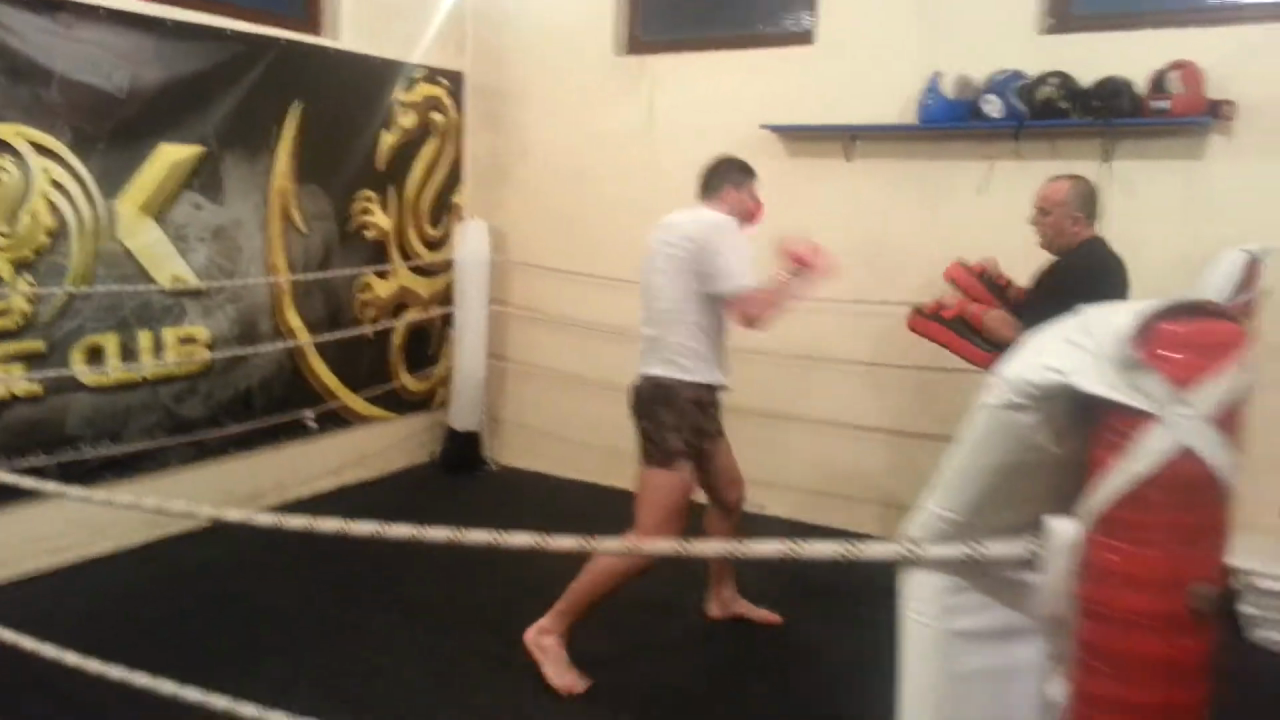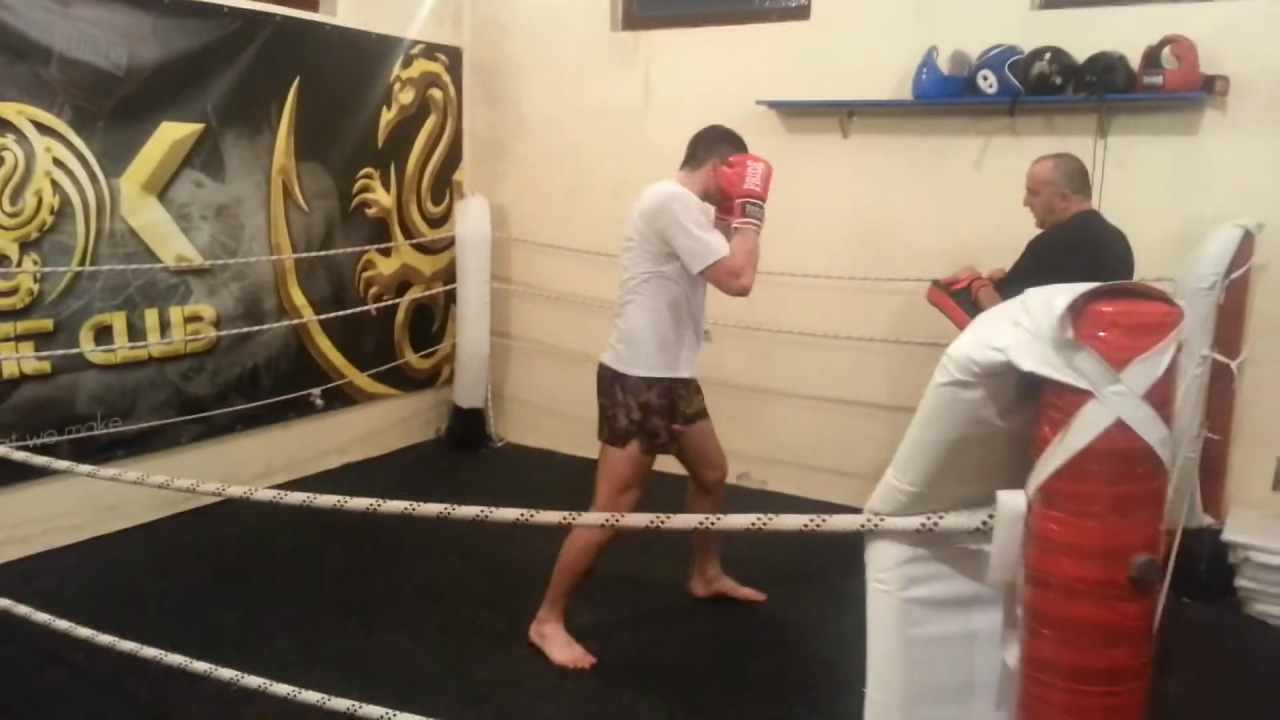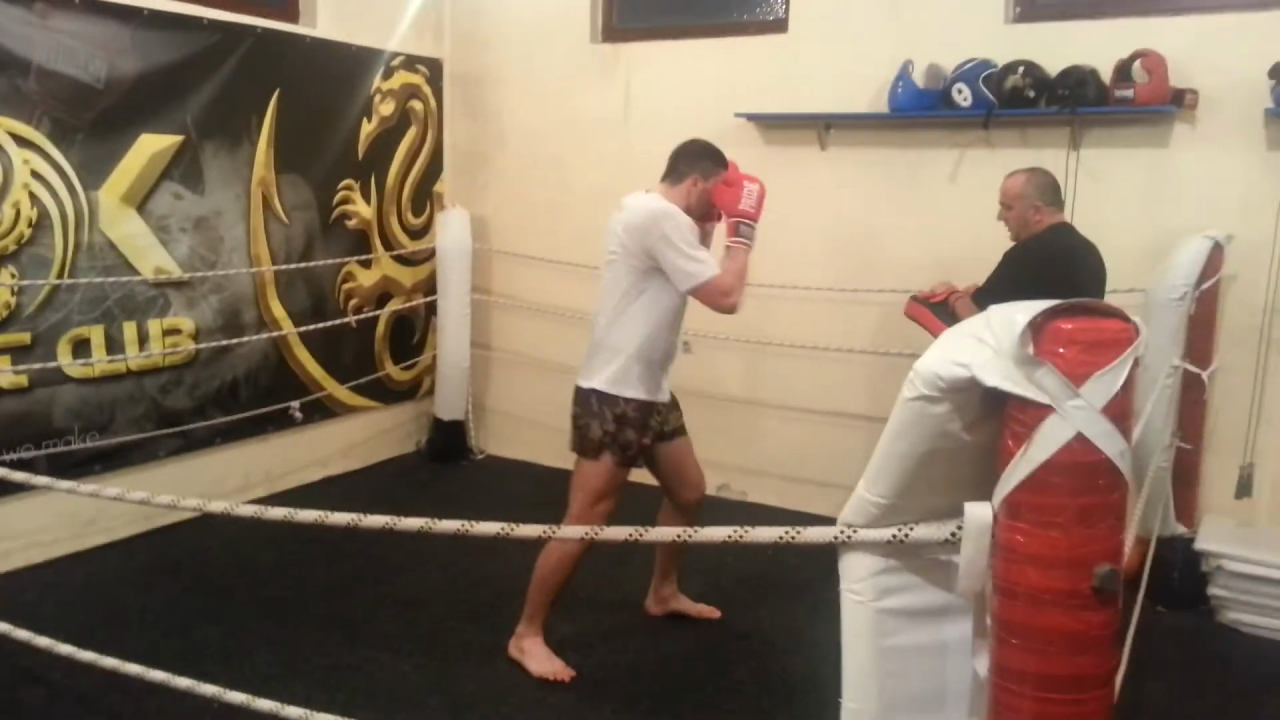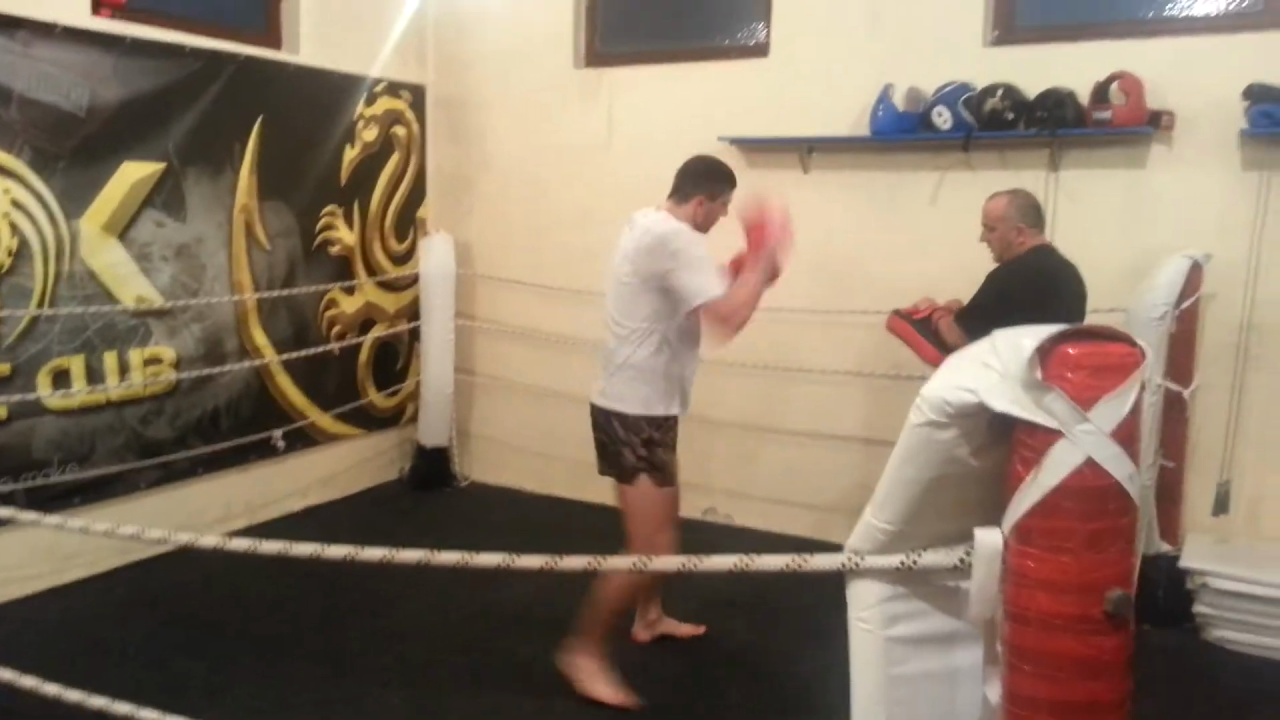
dt=0.2s
person 1, frame 1
left shoulder: (674, 226)
right shoulder: (714, 228)
right elbow: (754, 312)
left wrist: (782, 266)
right wrist: (797, 270)
left hip: (685, 389)
right hip: (677, 392)
left knee: (729, 492)
right knee: (653, 536)
left ankle: (724, 596)
right ankle: (550, 630)
person 1, frame 2
left shoulder: (681, 201)
right shoulder: (674, 203)
left elbow: (714, 248)
right elbow: (737, 279)
left wrist: (731, 209)
right wrist: (752, 206)
left hip: (670, 372)
right hip: (637, 378)
left knee: (711, 472)
right knee: (612, 511)
left ankle: (707, 573)
right ankle: (547, 620)
person 1, frame 3
left shoulder: (643, 209)
right shoulder: (659, 219)
left elbow: (693, 259)
right elbow: (725, 296)
left wrist: (719, 227)
right wrist: (745, 222)
left hip: (647, 389)
right hip: (613, 395)
left knee: (688, 491)
right knee: (585, 523)
left ankle: (663, 593)
right ankle: (526, 634)
person 1, frame 4
left shoulder: (651, 226)
right shoulder: (674, 240)
left elbow: (698, 294)
right elbow: (729, 317)
left wrist: (748, 265)
right wrist: (763, 267)
left hip: (645, 404)
right hip: (635, 413)
left knee: (660, 518)
right knee: (653, 551)
left ankle: (647, 616)
right ankle: (583, 650)
